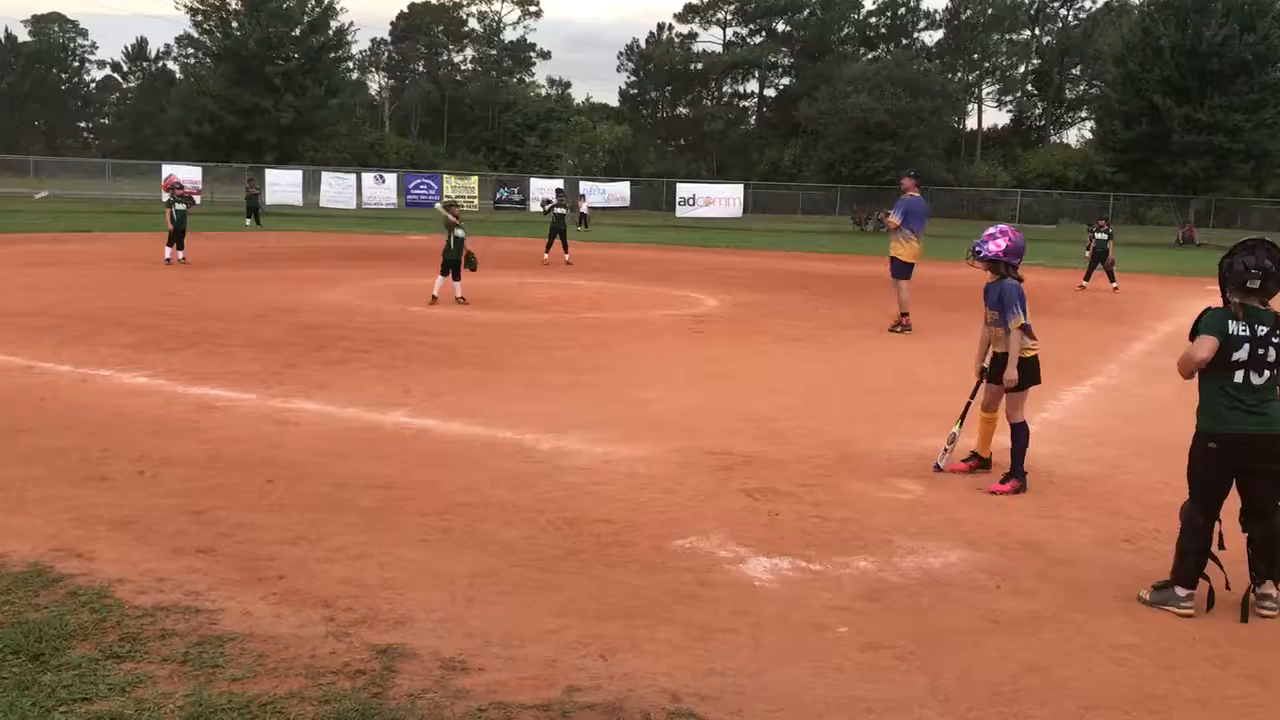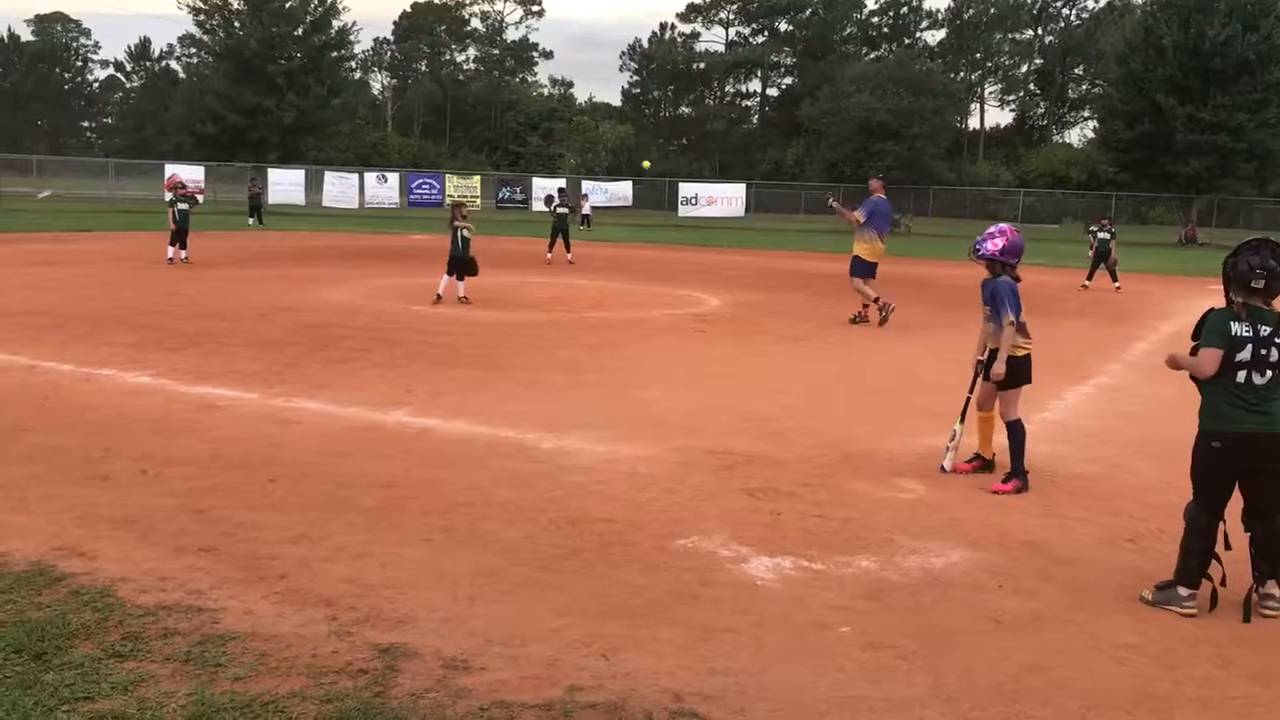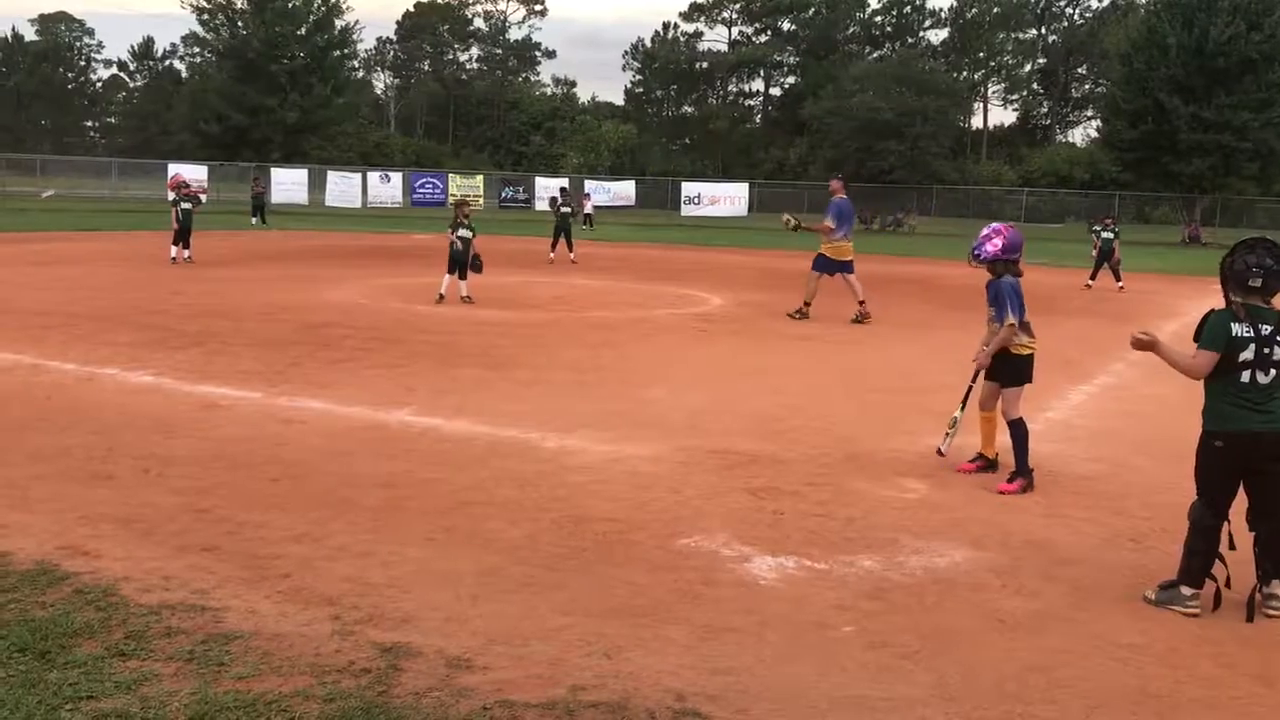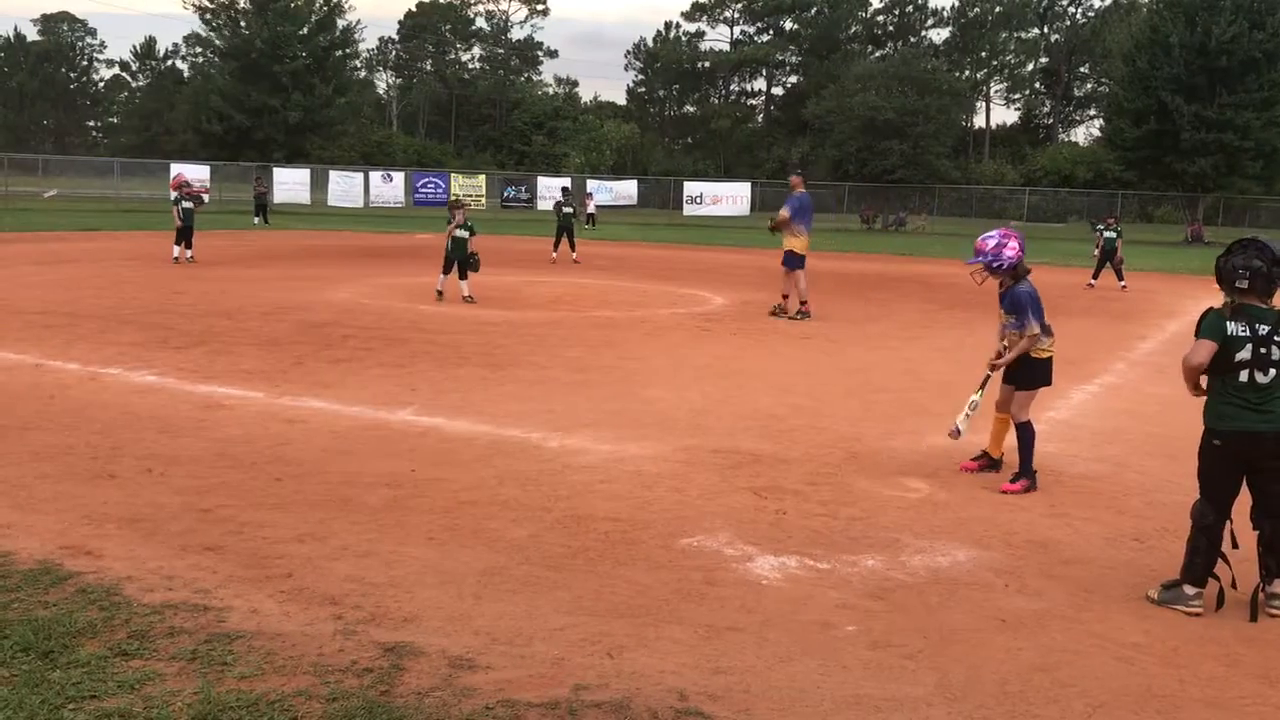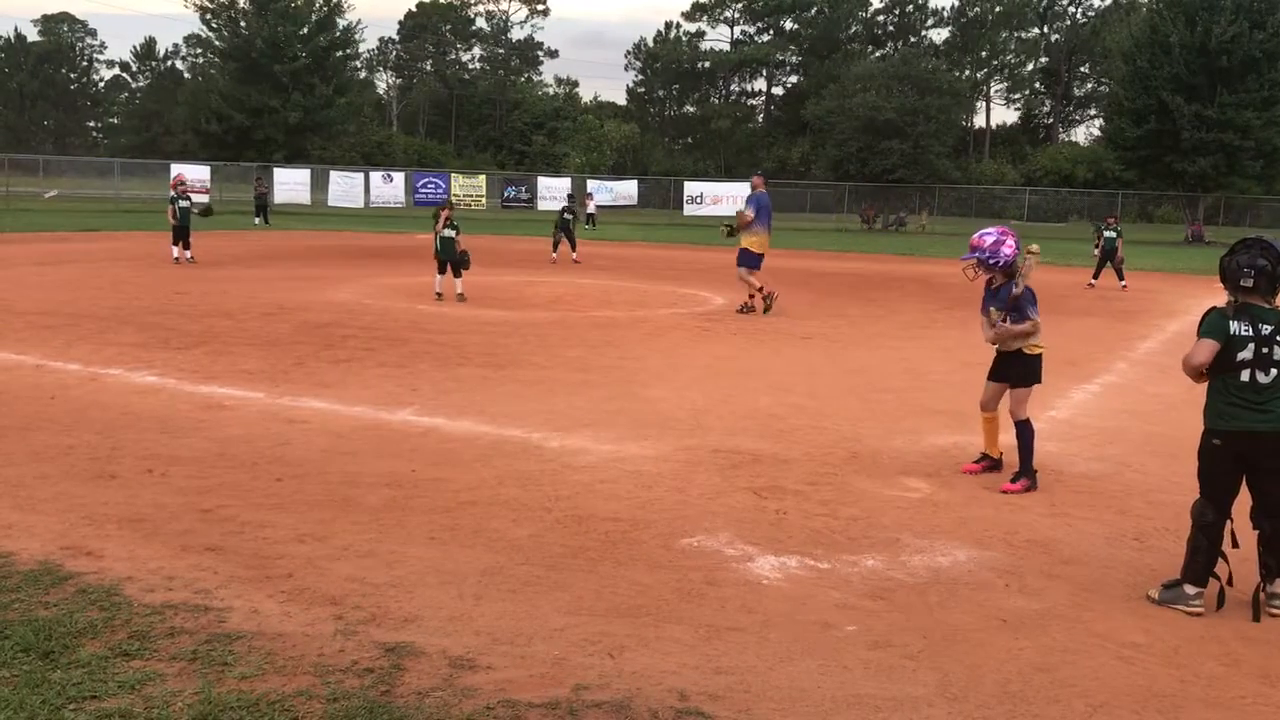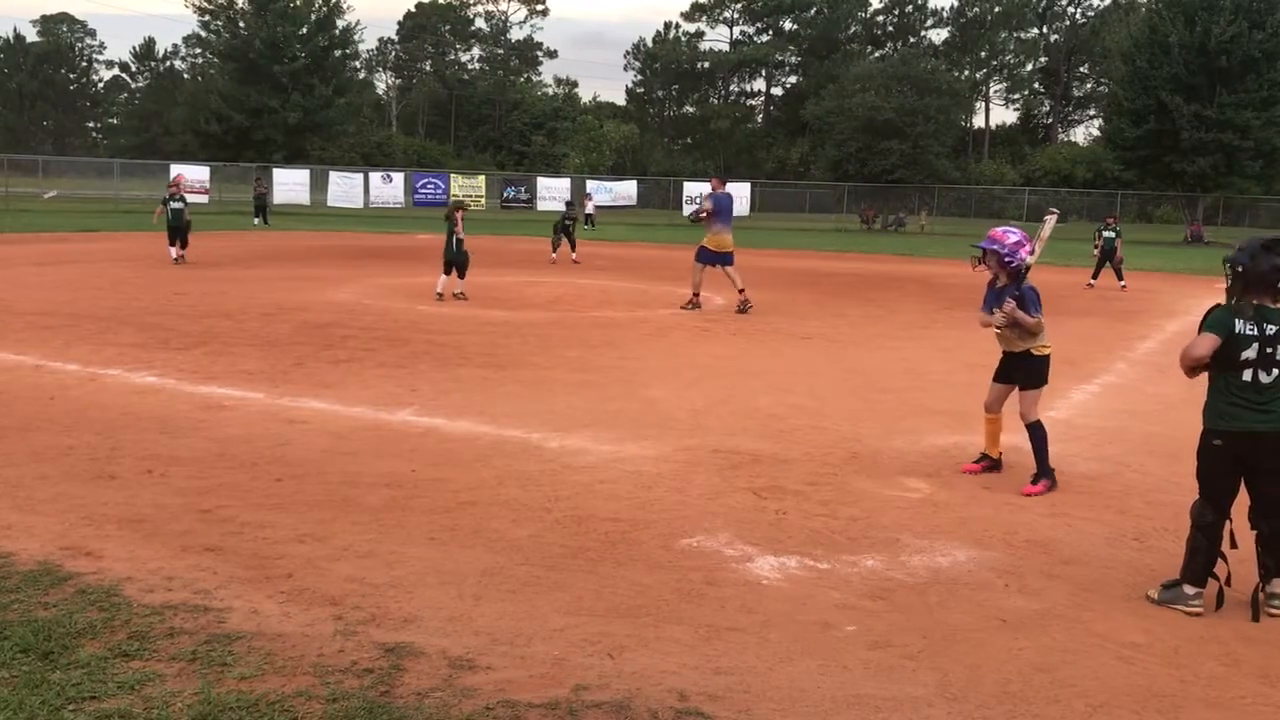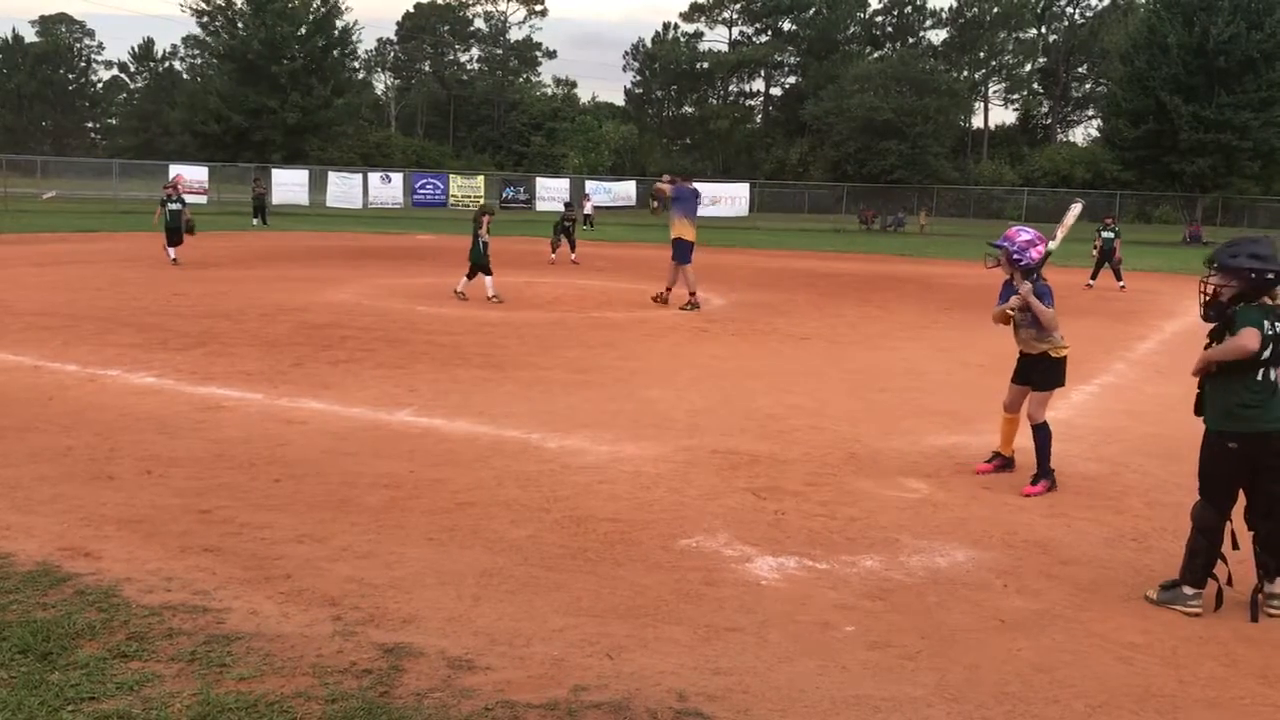
dt=0.4s
person 1, frame 1
left shoulder: (1219, 318)
left elbow: (1199, 354)
left wrist: (1185, 367)
left hip: (1218, 434)
left knee: (1200, 512)
left ankle: (1182, 589)
person 1, frame 2
left shoulder: (1221, 319)
left elbow: (1205, 368)
left wrist: (1177, 359)
left hip: (1221, 434)
left knee: (1204, 511)
left ankle: (1185, 590)
person 1, frame 3
left shoulder: (1222, 320)
left elbow: (1198, 368)
left wrist: (1157, 345)
left hip: (1225, 433)
left knee: (1209, 512)
left ankle: (1188, 589)
person 1, frame 4
left shoulder: (1219, 319)
left elbow: (1196, 360)
left wrist: (1193, 383)
left hip: (1225, 433)
left knee: (1211, 511)
left ankle: (1191, 589)
person 1, frame 5
left shoulder: (1222, 318)
left elbow: (1195, 360)
left wrist: (1200, 375)
left hip: (1225, 432)
left knee: (1211, 510)
left ankle: (1191, 588)
person 1, frame 6
left shoulder: (1226, 315)
left elbow: (1196, 352)
left wrist: (1191, 368)
left hip: (1225, 432)
left knee: (1211, 510)
left ankle: (1191, 588)
person 1, frame 7
left shoulder: (1246, 314)
left elbow: (1246, 344)
left wrist: (1205, 357)
left hip: (1231, 431)
left knee: (1212, 510)
left ankle: (1190, 588)
person 2, frame 1
left shoulder: (1010, 288)
right shoulder: (991, 285)
left elbow: (1017, 329)
left wrist: (1012, 367)
right wrist: (980, 360)
left hip: (1020, 358)
right hip: (1000, 355)
left knee: (1014, 414)
right knee: (988, 406)
left ankle: (1017, 476)
right ankle: (982, 456)
person 2, frame 2
left shoulder: (1003, 285)
right shoulder: (989, 282)
left elbow: (1009, 325)
left wrist: (1001, 361)
right wrist: (980, 354)
left hip: (1012, 357)
right hip: (996, 353)
left knee: (1008, 412)
right knee: (984, 404)
left ankle: (1018, 475)
right ankle: (985, 457)
person 2, frame 3
left shoulder: (1006, 285)
right shoulder: (996, 282)
left elbow: (1010, 327)
left wrist: (987, 353)
right wrist: (983, 348)
left hip: (1016, 354)
right hip: (1001, 353)
left knee: (1010, 411)
right knee: (986, 404)
left ankle: (1023, 474)
right ankle: (987, 456)
person 2, frame 4
left shoulder: (1023, 293)
right shoulder: (1006, 287)
left elbow: (1033, 335)
left wrist: (1008, 359)
right wrist: (1000, 345)
left hip: (1034, 357)
right hip: (1017, 356)
left knee: (1018, 413)
right knee: (1002, 406)
left ankle: (1027, 475)
right ankle: (992, 456)
person 2, frame 5
left shoulder: (1018, 289)
right shoulder: (991, 285)
left elbow: (1035, 325)
right elbow: (985, 317)
left wrist: (1010, 330)
right wrist: (988, 333)
left hip: (1025, 355)
right hip: (1004, 353)
left knee: (1017, 411)
right knee: (987, 404)
left ankle: (1027, 475)
right ankle: (992, 456)
person 2, frame 6
left shoulder: (1024, 291)
right shoulder: (993, 286)
left elbow: (1039, 327)
right elbow: (983, 317)
left wrist: (1016, 314)
right wrist: (993, 319)
left hip: (1033, 356)
right hip: (1010, 354)
left knee: (1028, 414)
right knee: (991, 405)
left ankle: (1045, 474)
right ankle: (992, 456)
person 2, frame 7
left shoulder: (1039, 288)
right shoulder: (1009, 285)
left elbow: (1052, 324)
right elbow: (998, 318)
left wrist: (1030, 299)
right wrist: (1008, 306)
left hip: (1049, 357)
right hip: (1027, 355)
left knee: (1035, 414)
right knee: (1010, 406)
left ankle: (1045, 476)
right ankle: (1004, 456)
